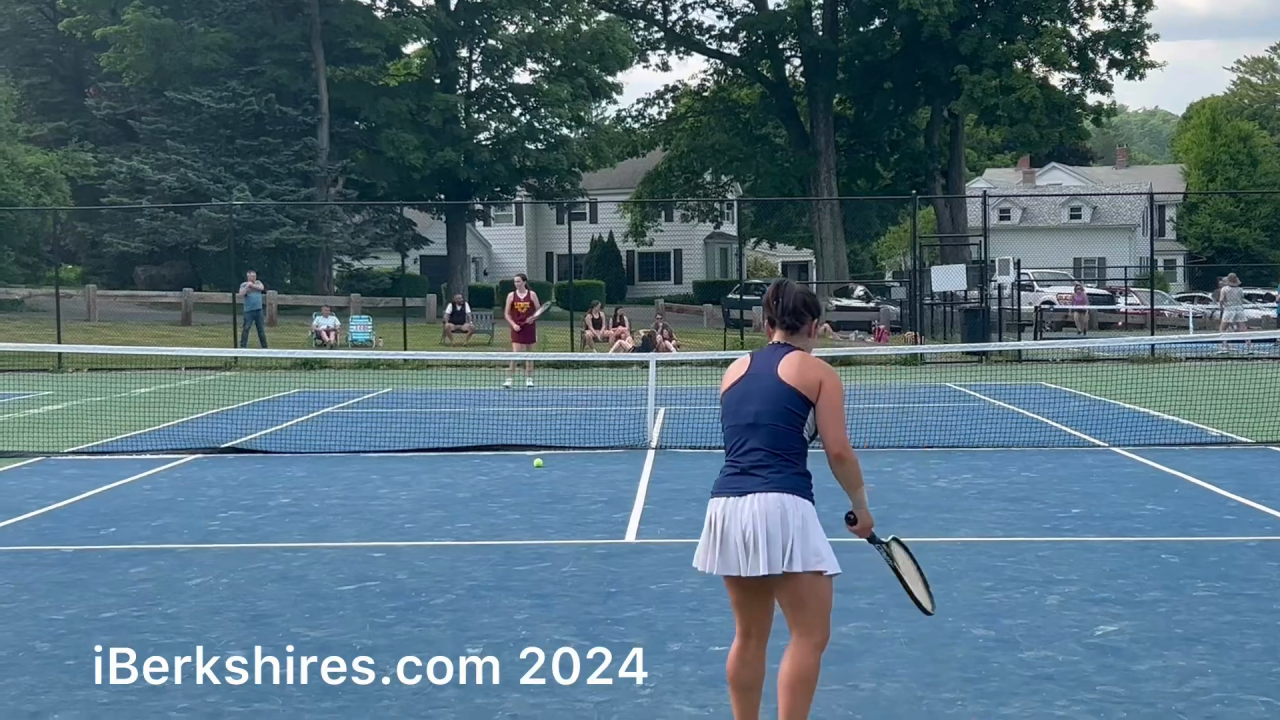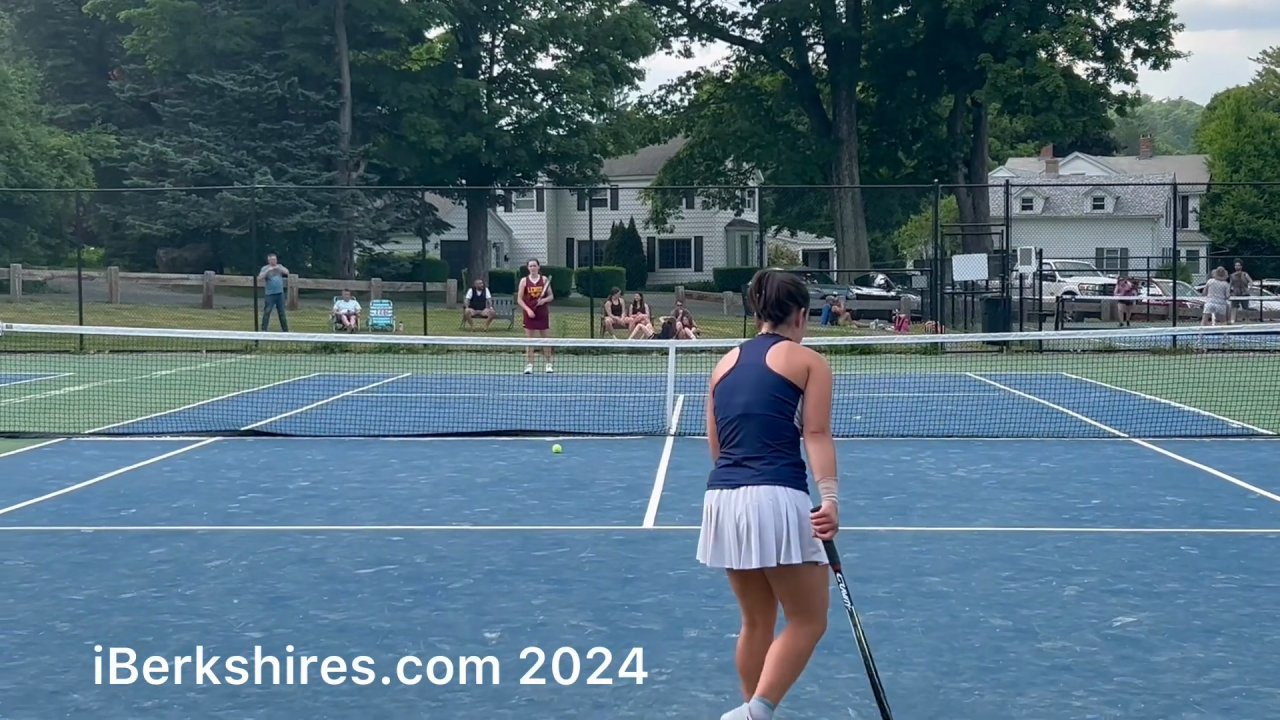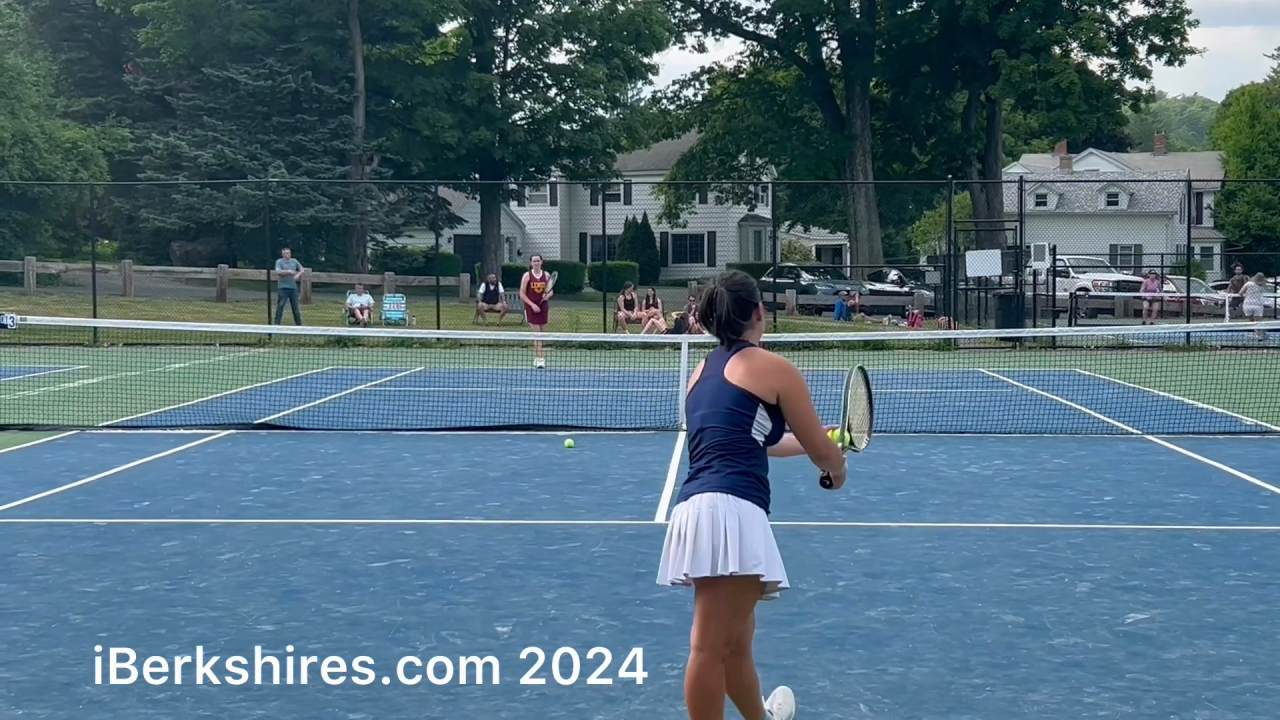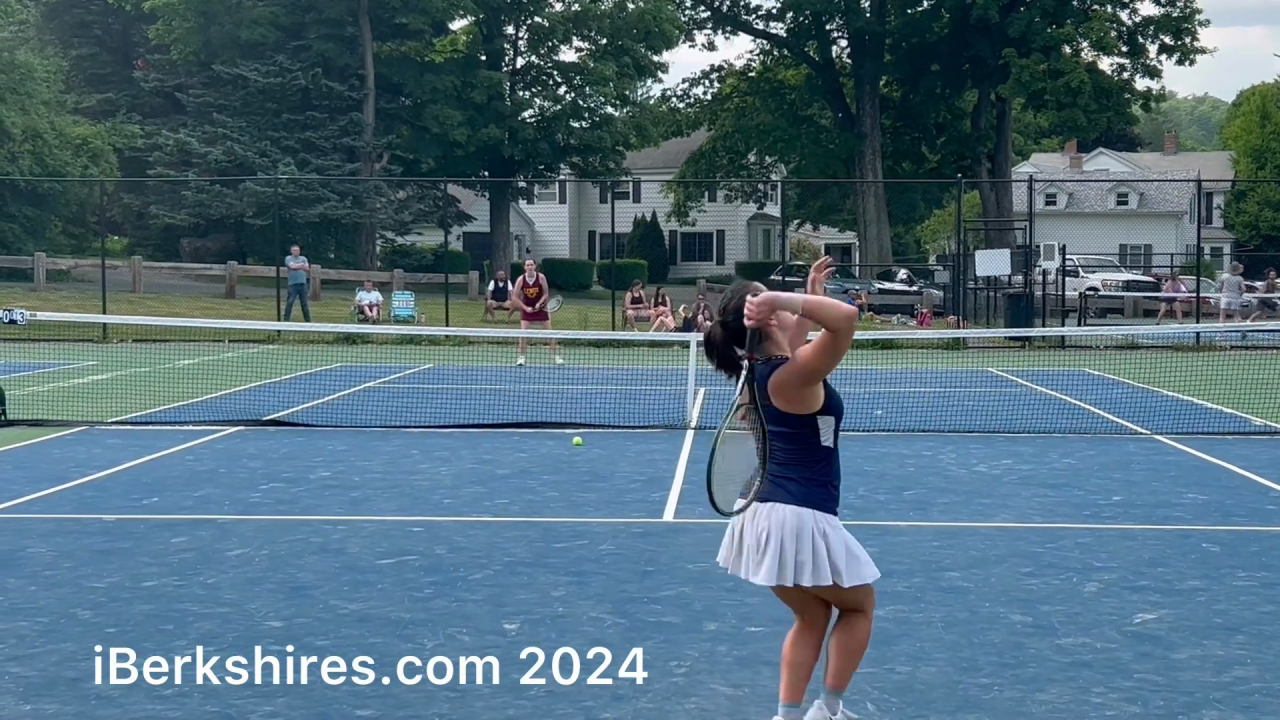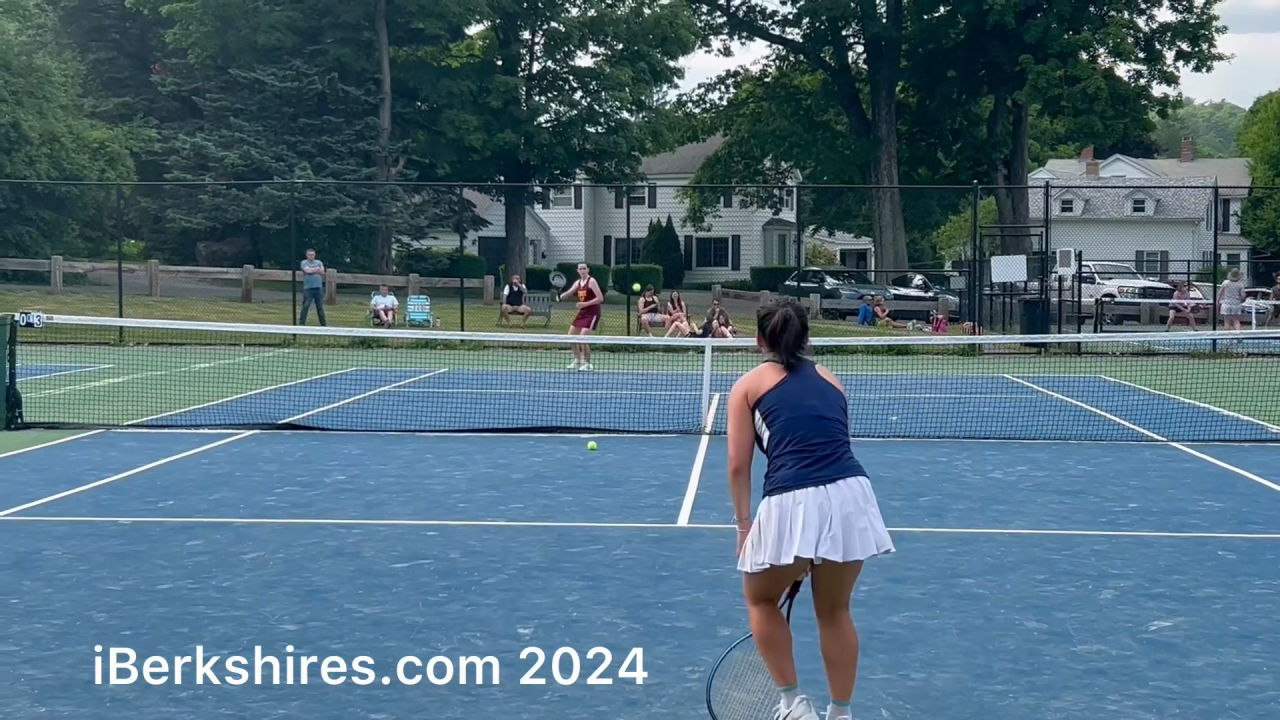
dt=1s
person 1, frame 1
left shoulder: (734, 371)
right shoulder: (817, 372)
right elbow: (838, 452)
right wrist: (862, 508)
left hip: (726, 508)
right hip: (780, 509)
left knee: (749, 635)
right knee: (809, 636)
person 1, frame 2
left shoulder: (726, 362)
right shoulder: (809, 360)
right elbow: (817, 434)
right wrist: (829, 498)
left hip: (722, 499)
right hip: (777, 499)
left knee: (756, 623)
right knee: (808, 621)
person 1, frame 3
left shoulder: (704, 371)
right shoulder: (772, 367)
right elbow: (820, 447)
left wrist: (797, 444)
right wrist: (838, 469)
left hip: (698, 508)
right hip: (731, 513)
left knee: (736, 640)
right knee: (712, 647)
person 1, frame 4
left shoulder: (760, 374)
right shoulder: (796, 372)
left elbow: (792, 340)
right elbow: (845, 319)
left wrist: (806, 292)
right wrist: (787, 301)
left hip: (763, 518)
right hip: (804, 521)
left knee: (811, 622)
right knee: (858, 608)
person 1, frame 5
left shoulder: (749, 384)
right shoulder: (830, 379)
left elbow: (738, 466)
left wrist: (744, 523)
left hip: (791, 505)
right hip: (851, 497)
left knee: (762, 604)
right knee: (834, 613)
